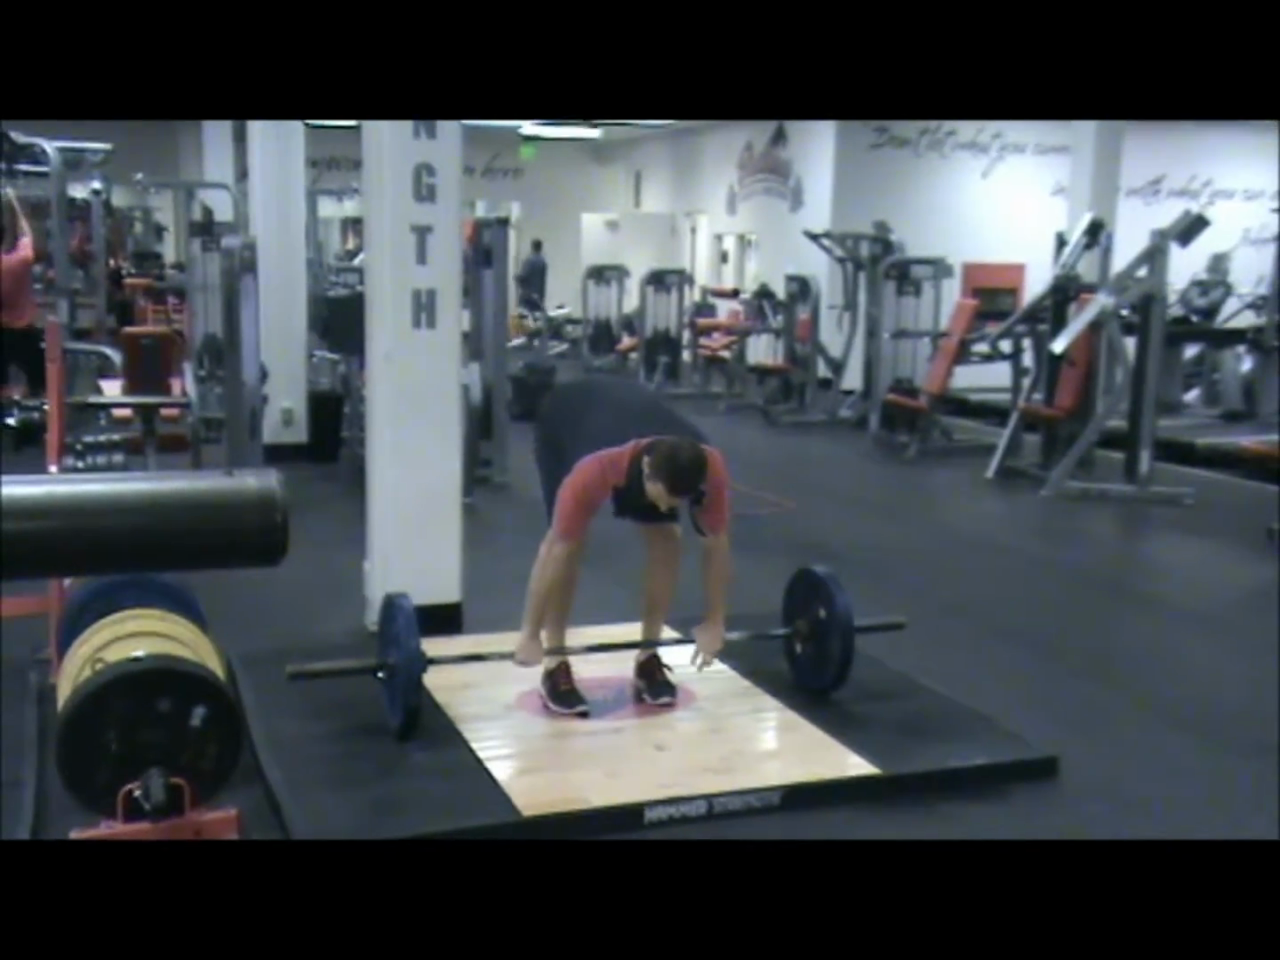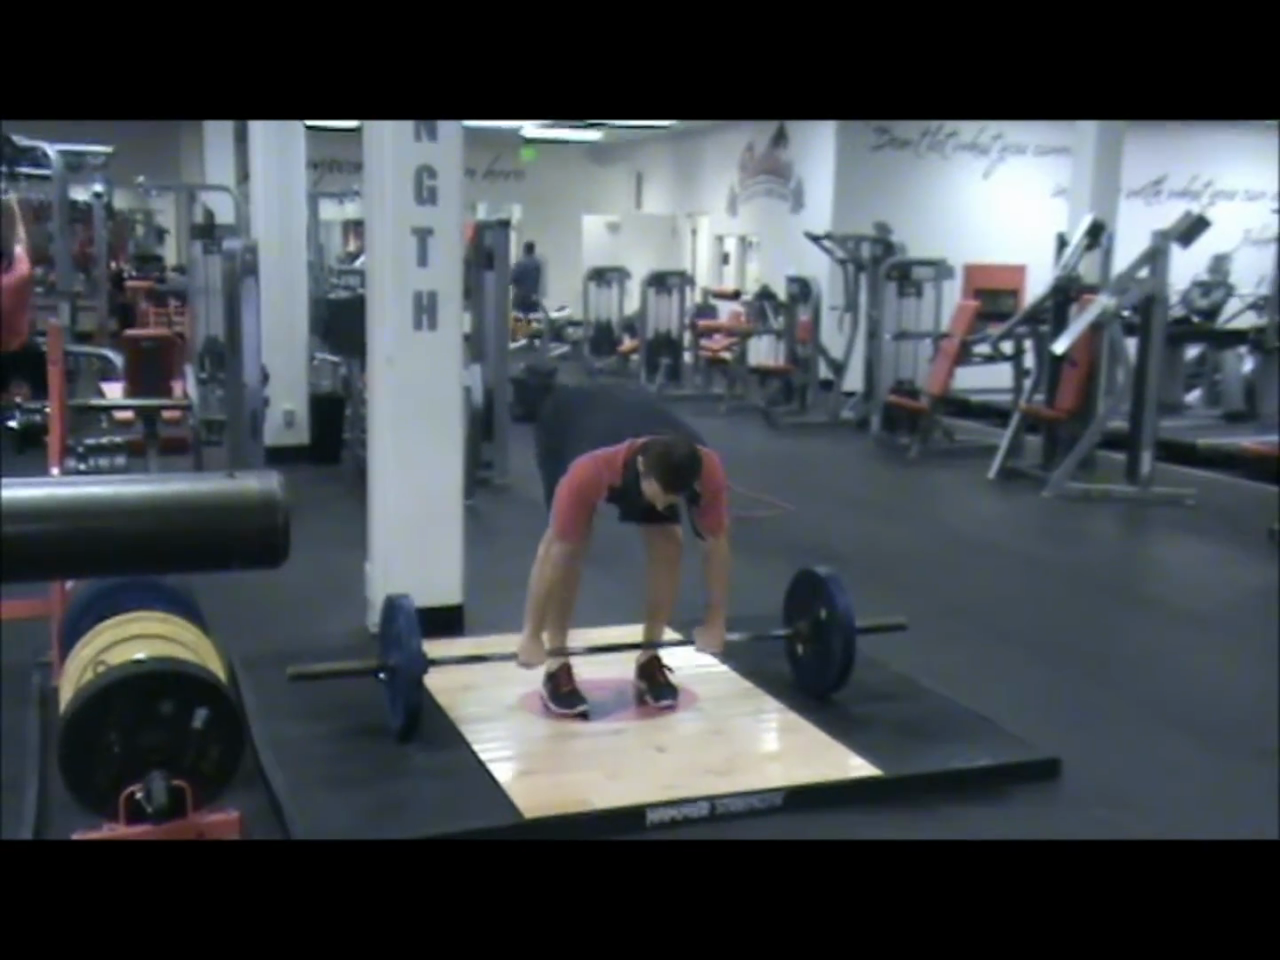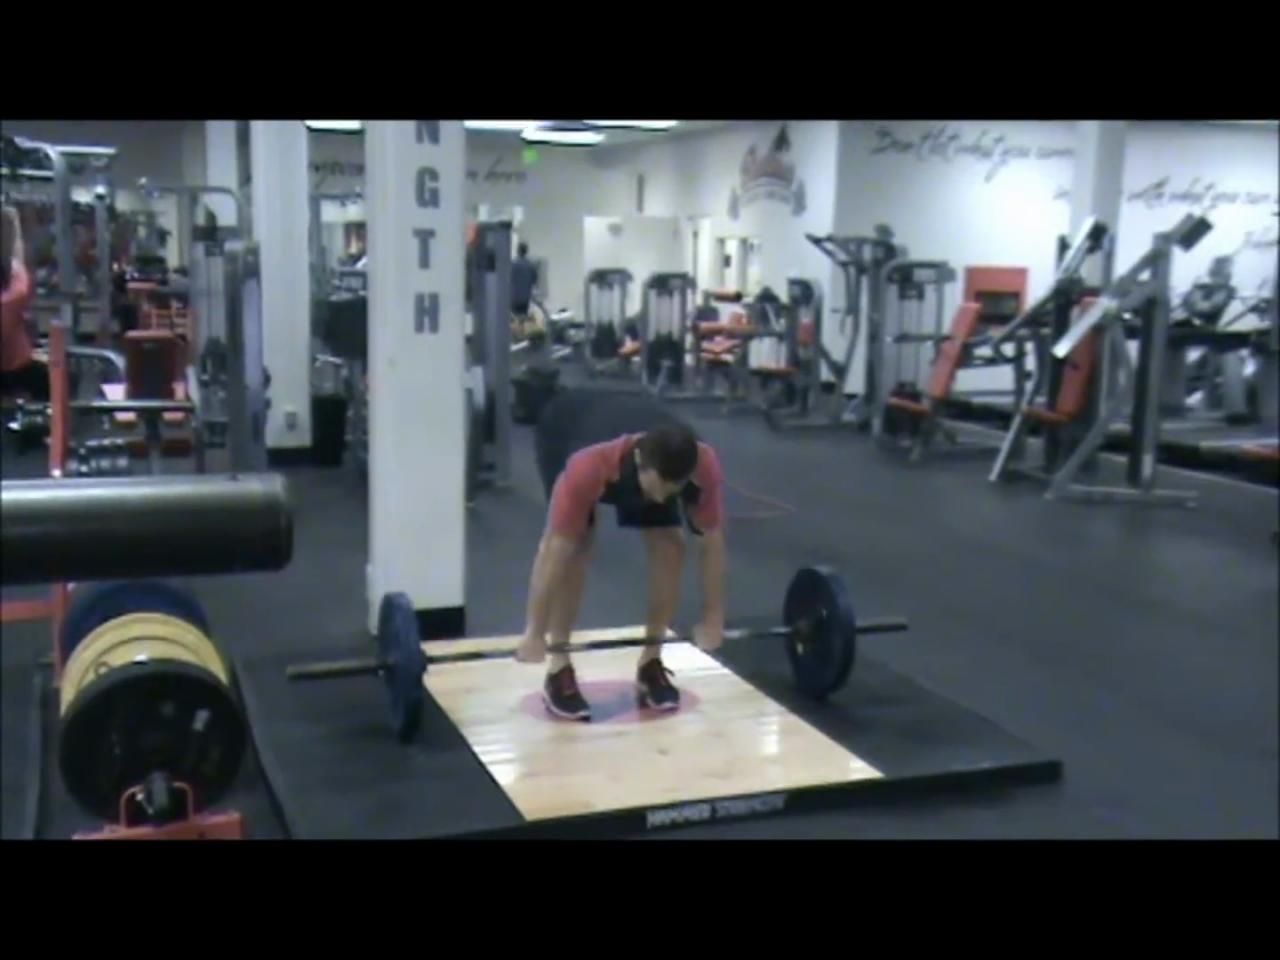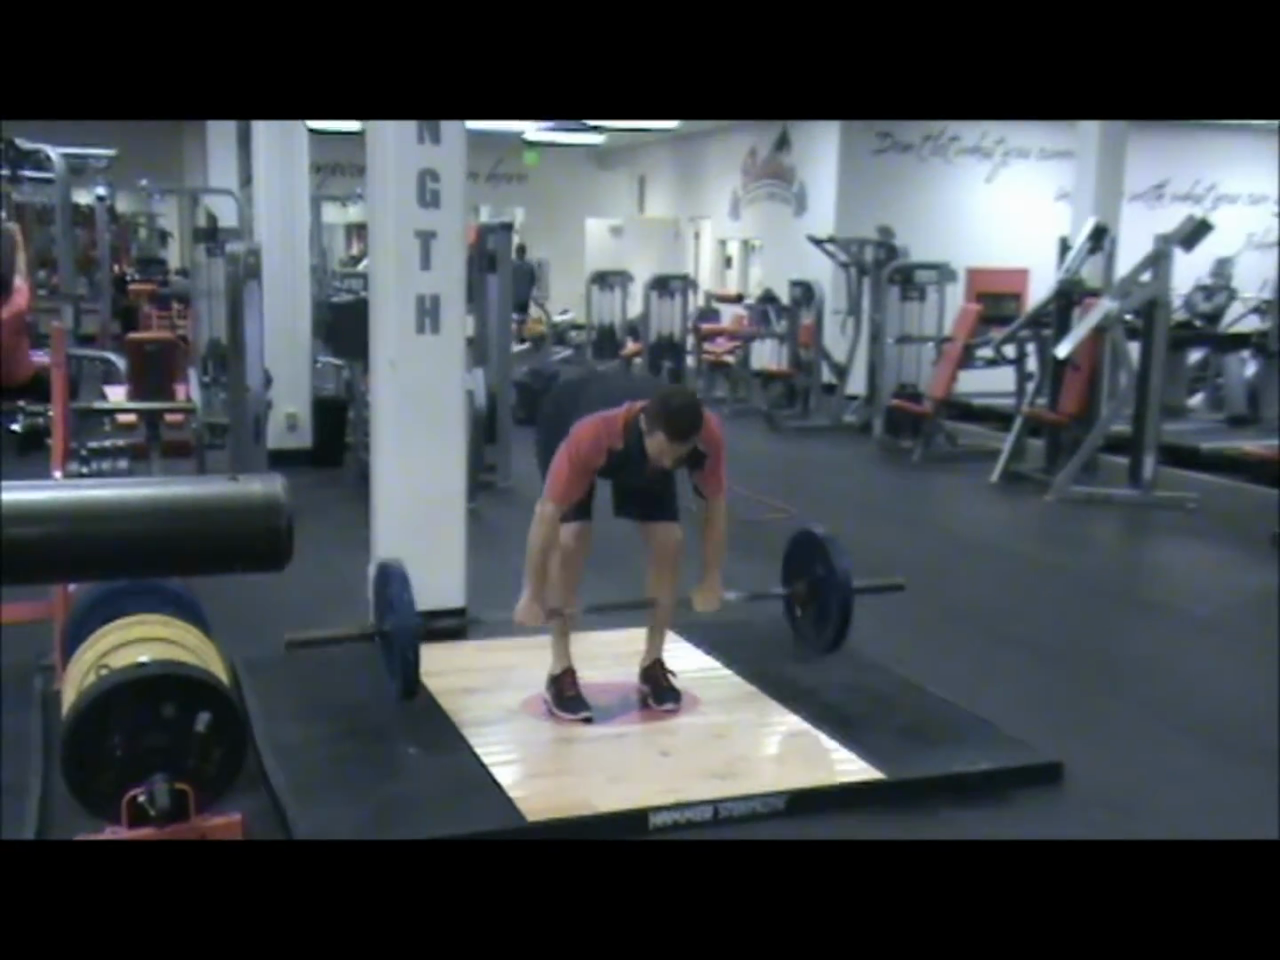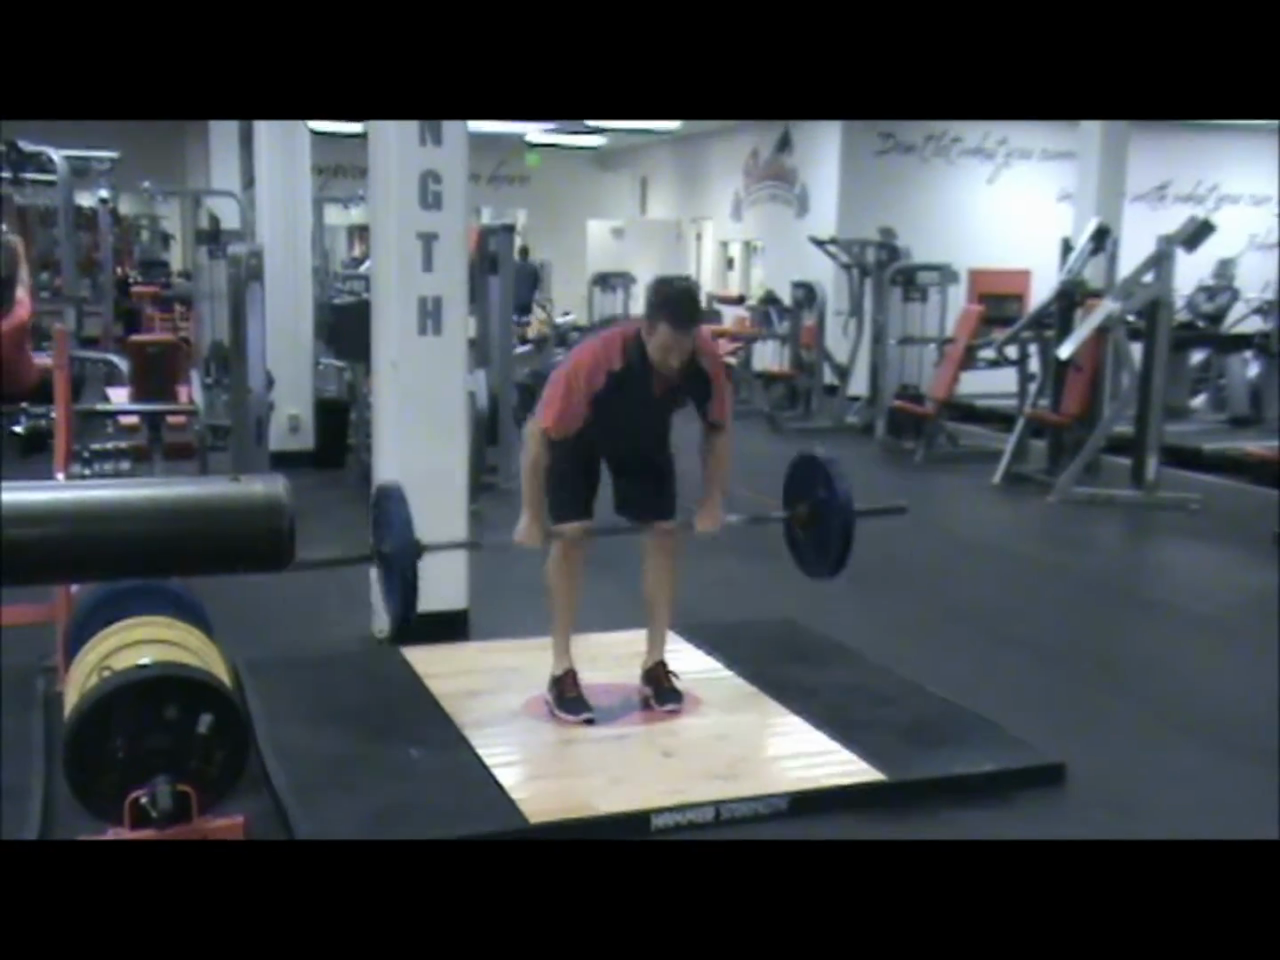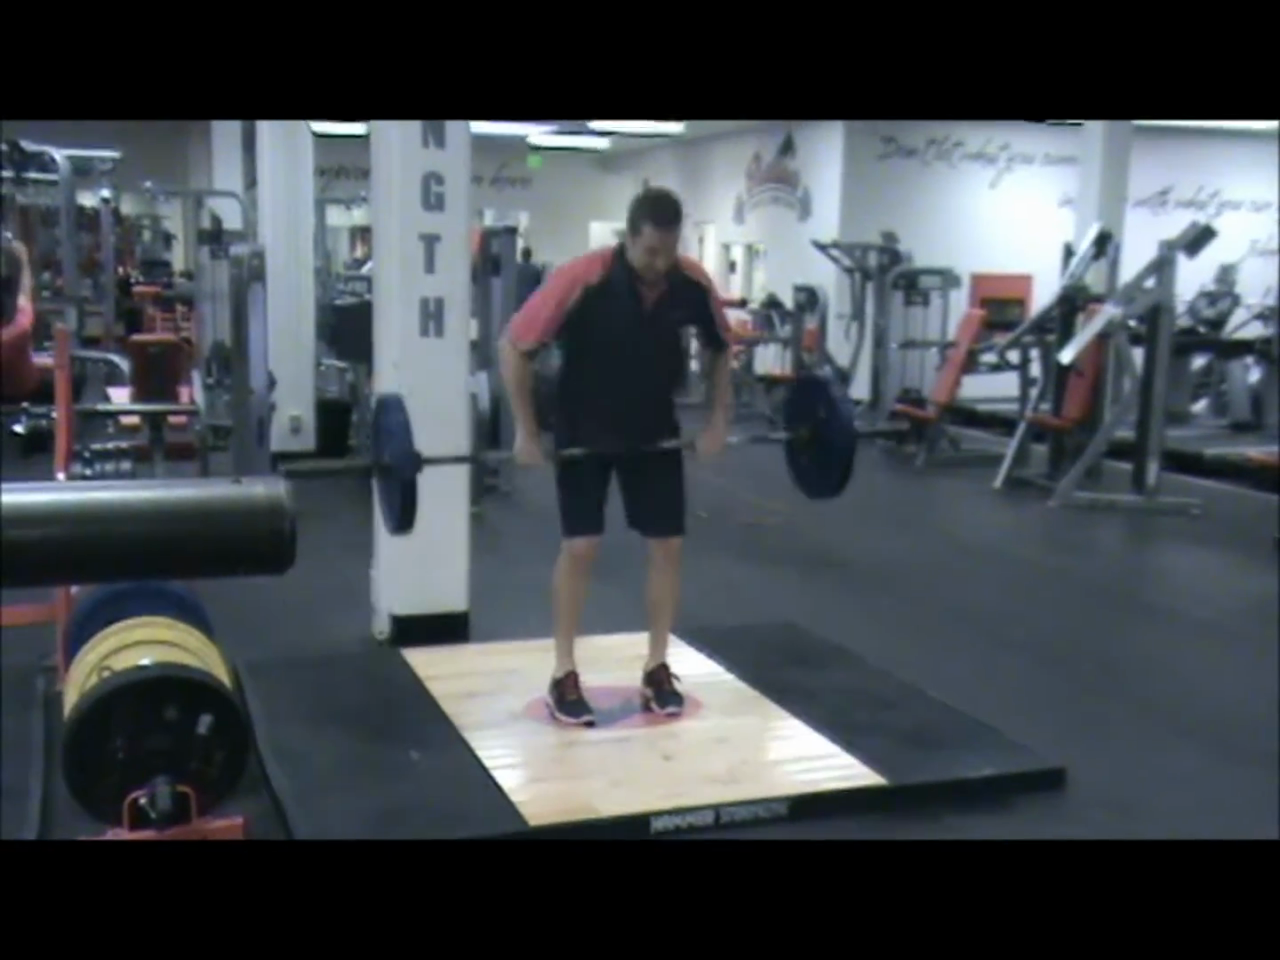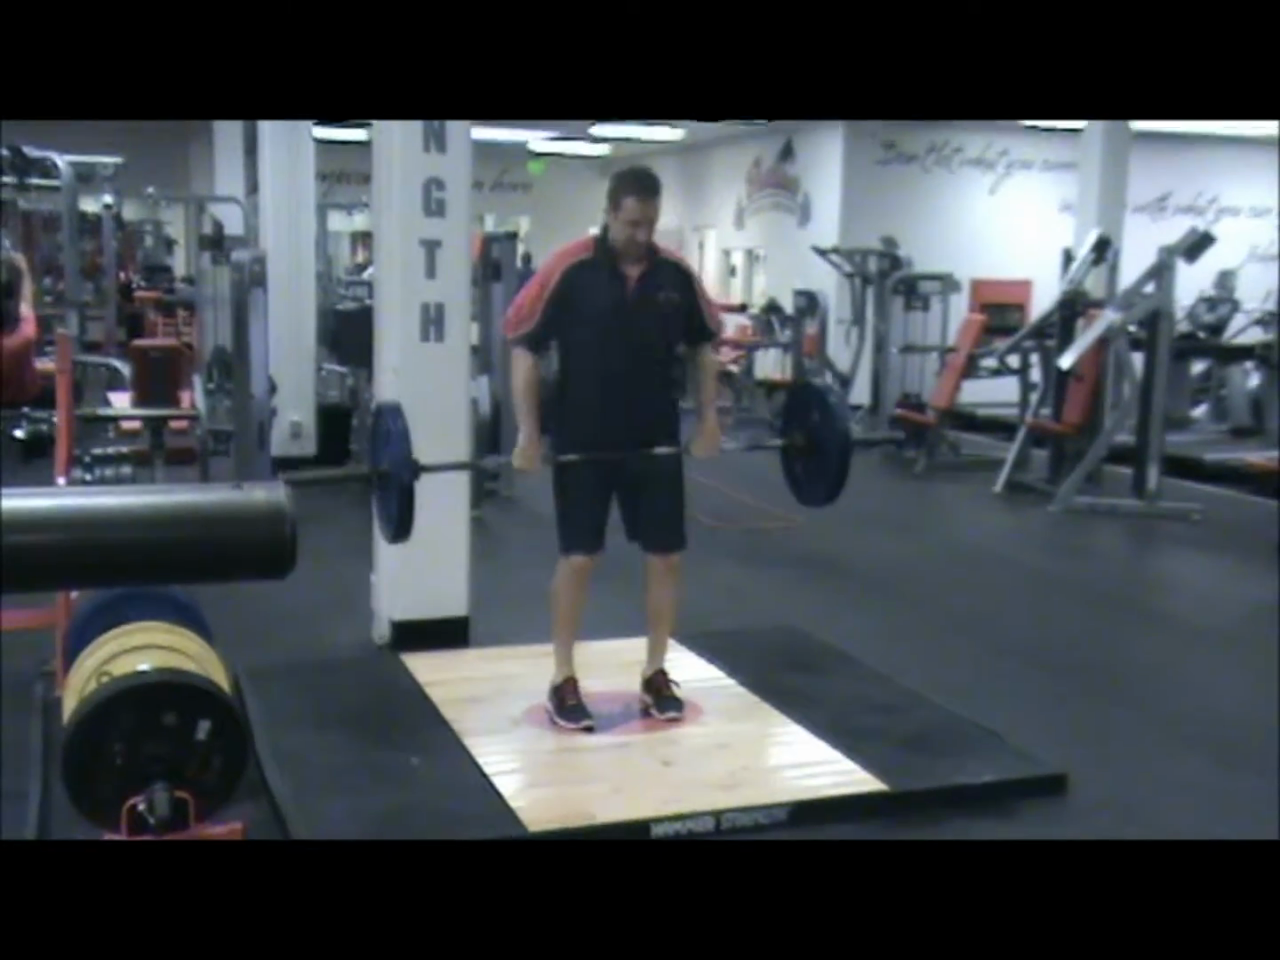
dt=0.2s
person 1, frame 1
left shoulder: (710, 469)
right shoulder: (595, 470)
left elbow: (717, 541)
right elbow: (554, 550)
left wrist: (714, 622)
right wrist: (530, 634)
right hip: (562, 418)
left knee: (667, 540)
right knee: (570, 543)
left ankle: (648, 659)
right ankle: (555, 667)
person 1, frame 2
left shoulder: (707, 470)
right shoulder: (590, 470)
left elbow: (717, 542)
right elbow: (552, 551)
left wrist: (715, 622)
right wrist: (532, 636)
right hip: (562, 423)
left knee: (669, 542)
right knee: (572, 545)
left ankle: (649, 661)
right ankle: (557, 669)
person 1, frame 3
left shoulder: (703, 465)
right shoulder: (589, 466)
left elbow: (711, 538)
right elbow: (553, 549)
left wrist: (712, 620)
right wrist: (534, 633)
right hip: (562, 427)
left knee: (671, 544)
right knee: (577, 544)
left ankle: (651, 665)
right ankle: (559, 672)
person 1, frame 4
left shoulder: (706, 434)
right shoulder: (591, 435)
left elbow: (714, 502)
right elbow: (548, 512)
left wrist: (711, 580)
right wrist: (532, 594)
left knee: (669, 541)
right knee: (572, 540)
left ankle: (652, 666)
right ankle: (560, 673)
person 1, frame 5
left shoulder: (705, 360)
right shoulder: (594, 361)
left elbow: (718, 429)
right elbow: (538, 433)
left wrist: (712, 502)
right wrist: (532, 515)
left hip: (644, 437)
right hip: (577, 431)
left knee: (663, 539)
right knee: (571, 537)
left ankle: (654, 667)
right ankle: (562, 674)
person 1, frame 6
left shoulder: (693, 284)
right shoulder: (581, 282)
left elbow: (720, 348)
right elbow: (514, 347)
left wrist: (717, 421)
right wrist: (526, 432)
left hip: (653, 430)
right hip: (583, 429)
left knee: (667, 547)
right knee: (580, 547)
left ankle: (656, 669)
right ankle: (563, 675)
person 1, frame 7
left shoulder: (676, 273)
right shoulder: (567, 269)
left elbow: (703, 344)
right elbow: (524, 347)
left wrist: (708, 419)
right wrist: (528, 433)
left hip: (655, 439)
right hip: (582, 440)
left knee: (666, 555)
right knee: (578, 558)
left ankle: (655, 675)
right ankle: (562, 682)
